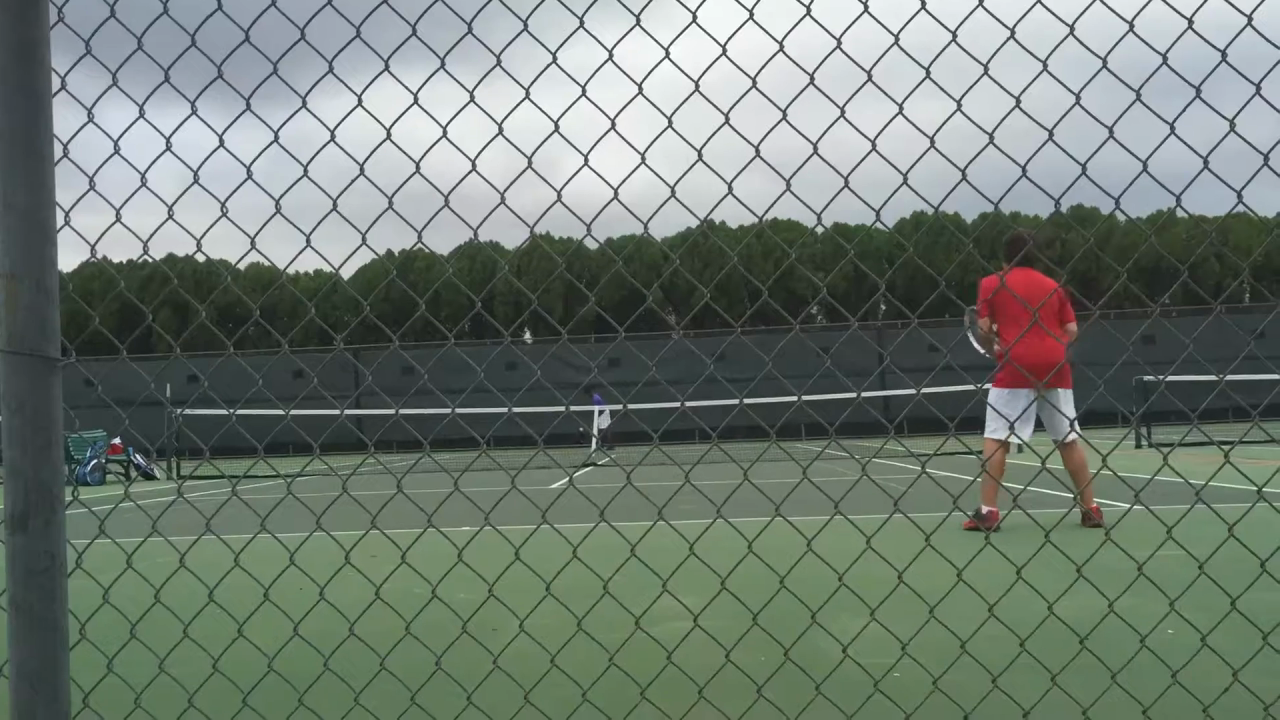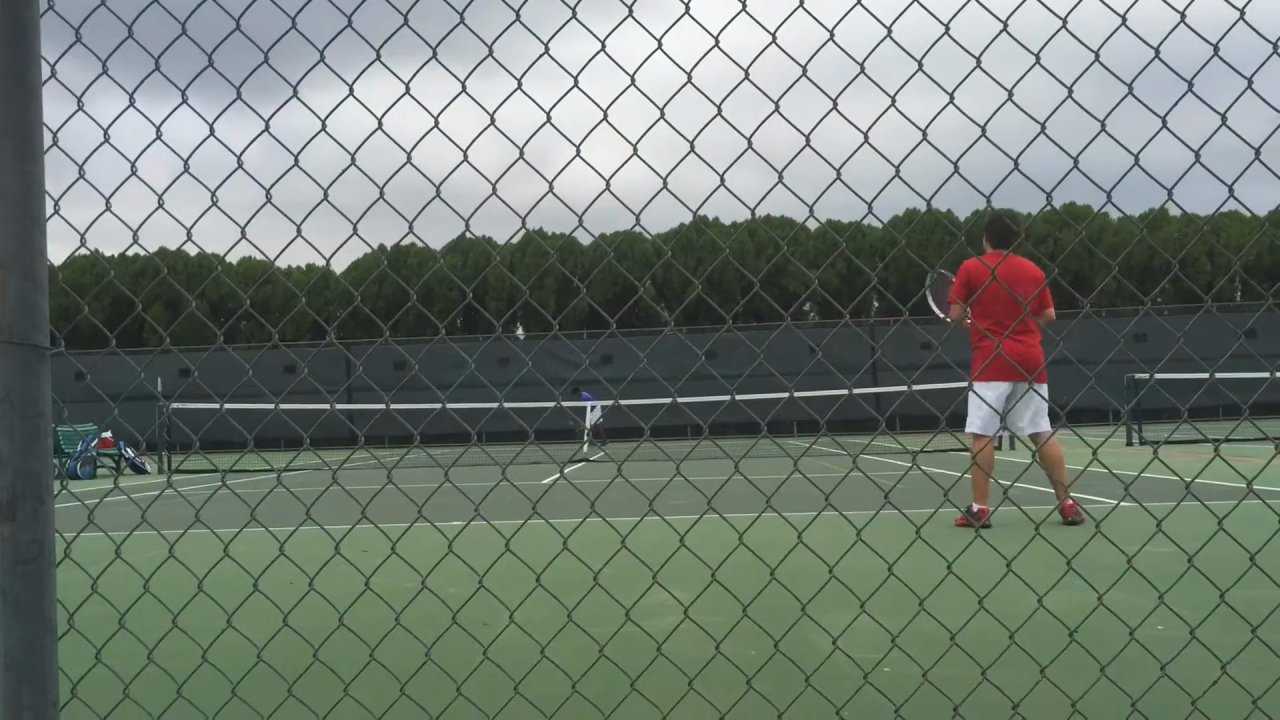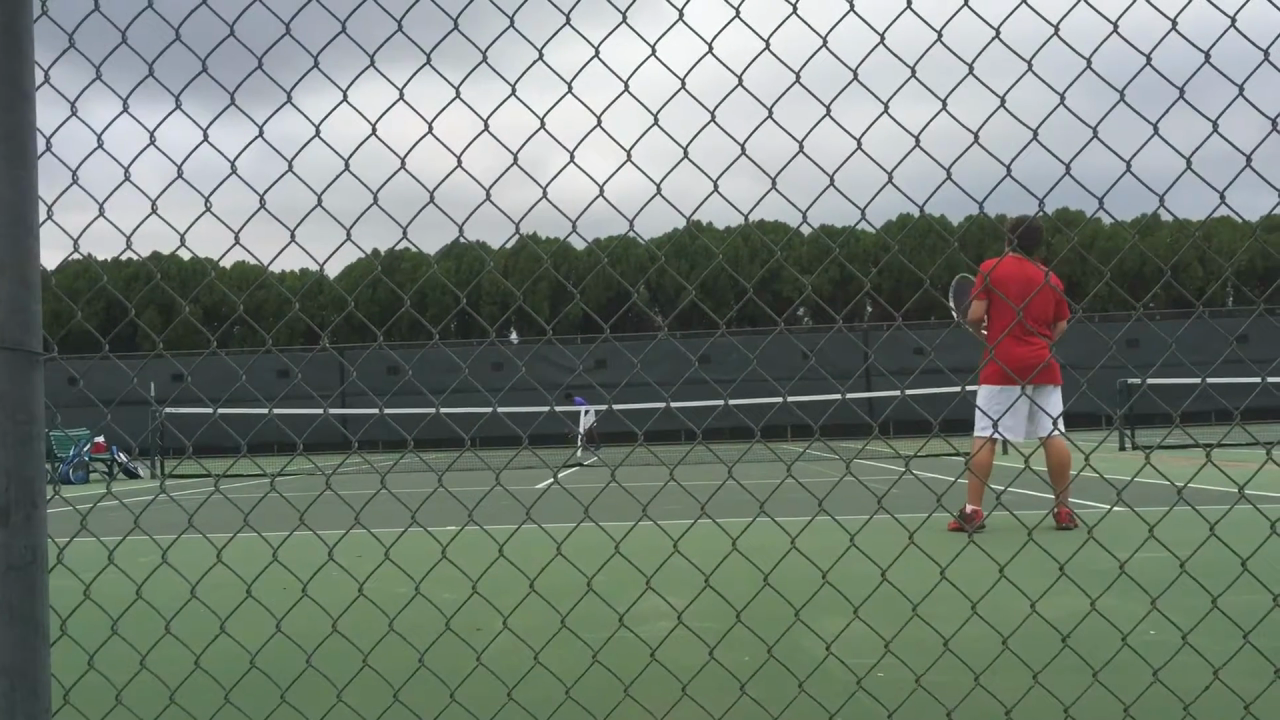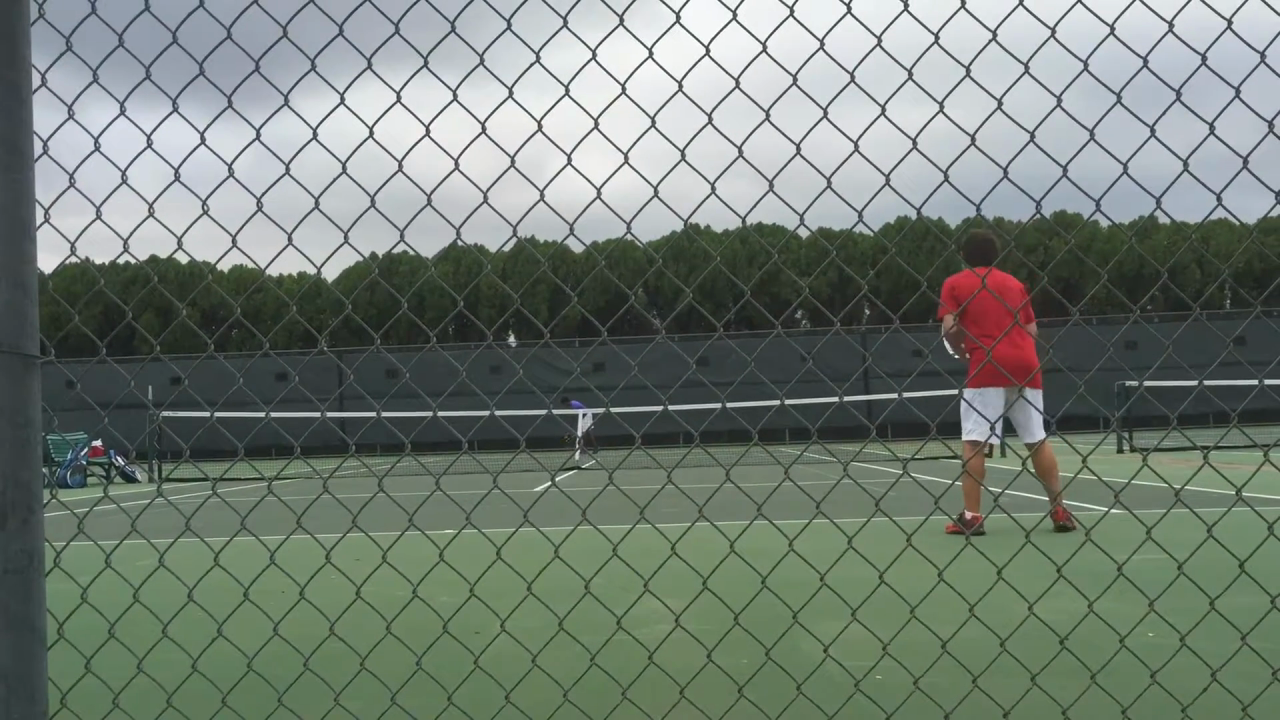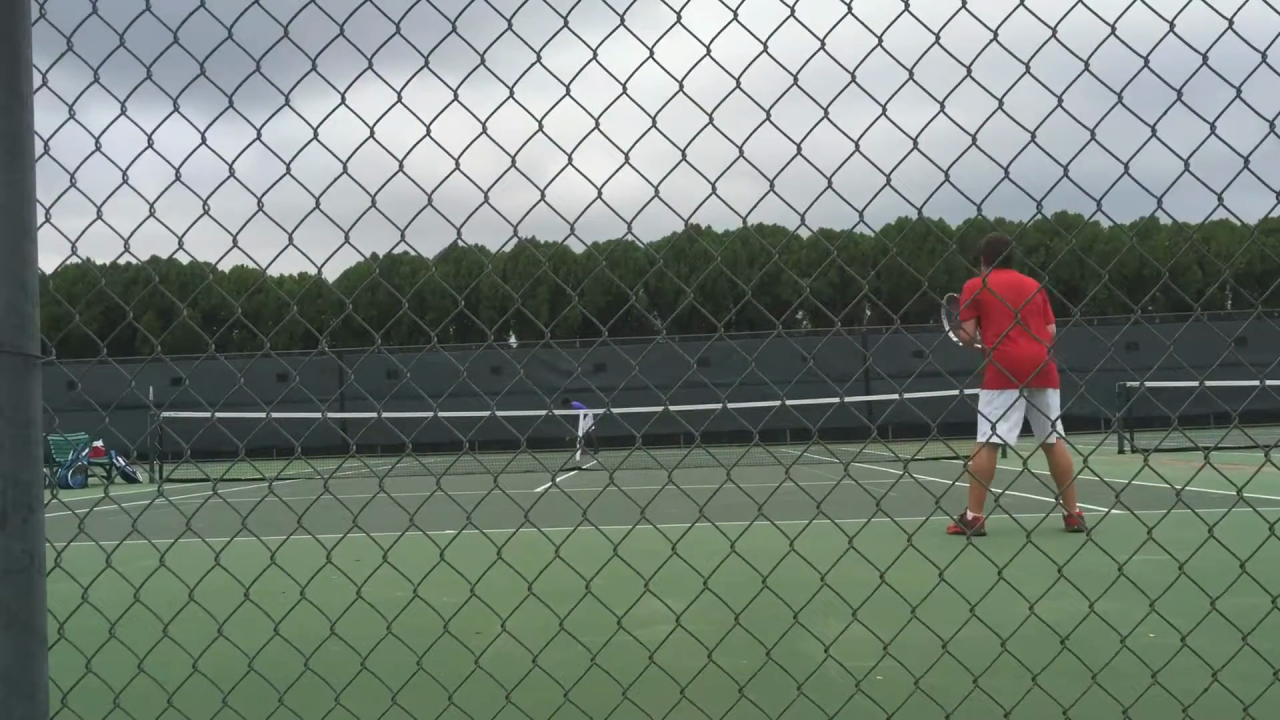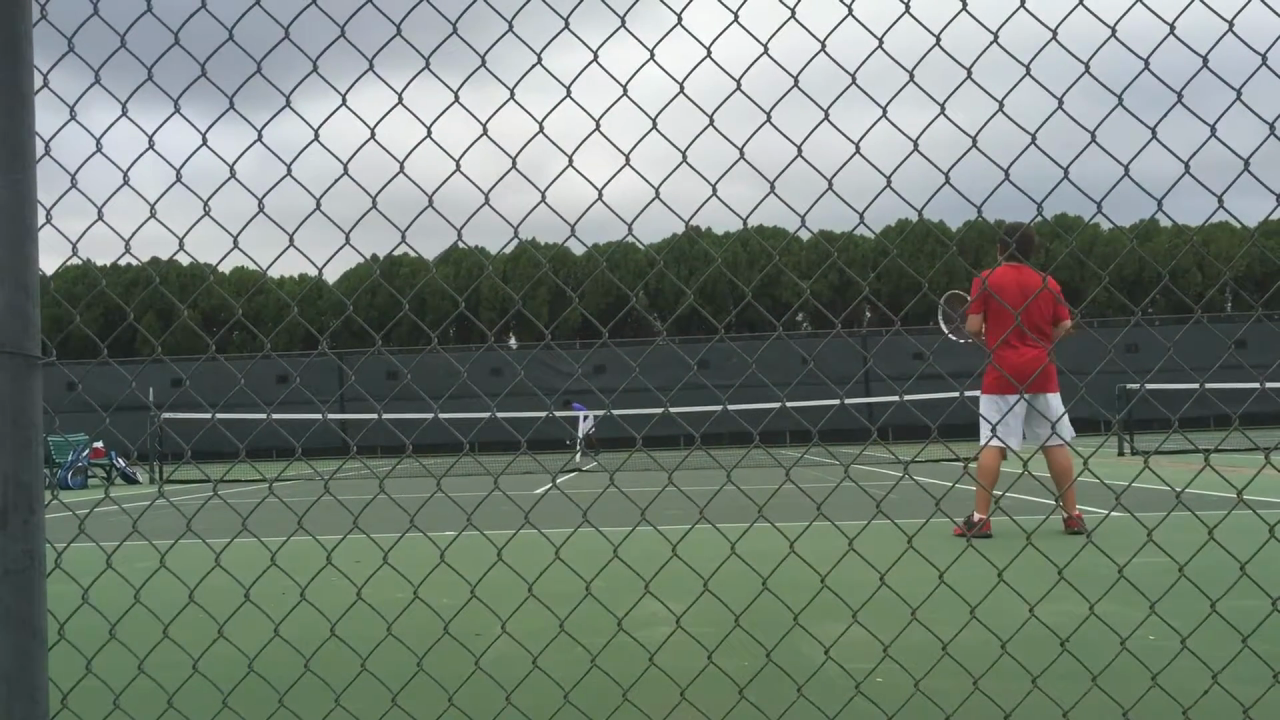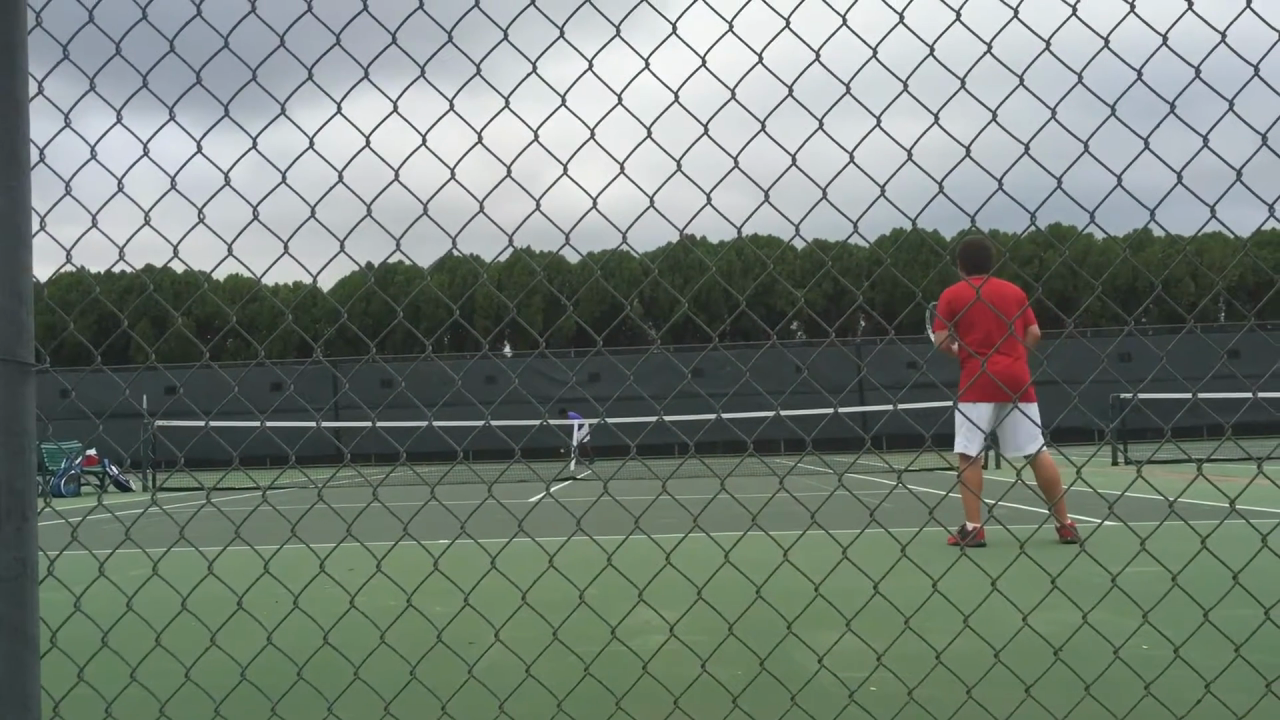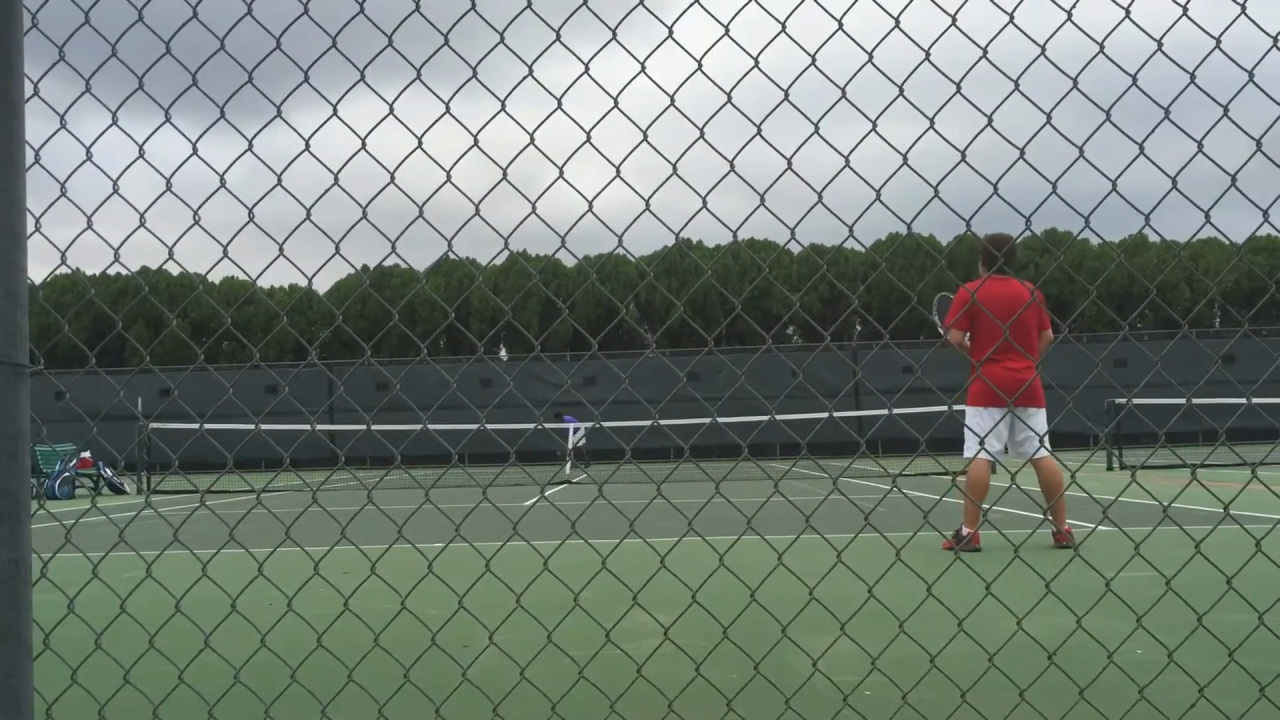
dt=0.5s
person 1, frame 1
left shoulder: (991, 283)
right shoulder: (1053, 285)
left elbow: (984, 330)
right elbow: (1072, 331)
left wrist: (996, 348)
left hip: (1016, 367)
right hip: (1055, 365)
left knee: (996, 438)
right knee: (1068, 439)
left ankle: (988, 512)
right ankle: (1090, 508)
person 1, frame 2
left shoulder: (972, 267)
right shoulder: (1034, 270)
left elbow: (956, 315)
right elbow: (1049, 315)
left wrist: (971, 321)
left hip: (992, 361)
right hip: (1031, 359)
left knee: (983, 434)
right knee: (1042, 432)
left ankle: (980, 508)
right ankle: (1067, 504)
person 1, frame 3
left shoulder: (990, 269)
right shoulder: (1050, 278)
left elbow: (974, 316)
right elbow: (1061, 327)
left wrist: (983, 330)
left hip: (1001, 366)
right hip: (1043, 366)
left knee: (985, 436)
right knee: (1053, 435)
left ankle: (973, 511)
right ankle: (1063, 510)
person 1, frame 4
left shoulder: (954, 283)
right shoulder: (1014, 283)
left elbow: (950, 327)
right elbow: (1032, 329)
left wrist: (961, 349)
left hip: (987, 368)
right hip: (1026, 365)
left knee: (974, 440)
right knee: (1037, 440)
left ankle: (972, 516)
right ankle: (1060, 510)
person 1, frame 5
left shoulder: (974, 286)
right shoulder: (1034, 285)
left elbow: (967, 334)
right elbow: (1051, 331)
left wrist: (977, 341)
left hip: (1004, 369)
right hip: (1043, 367)
left knee: (988, 441)
right knee: (1054, 440)
left ankle: (974, 516)
right ankle: (1072, 512)
person 1, frame 6
left shoulder: (984, 281)
right shoulder: (1047, 283)
left elbow: (973, 328)
right elbow: (1064, 328)
left hip: (1001, 374)
right hip: (1041, 373)
left knee: (992, 445)
right knee: (1055, 443)
left ankle: (981, 518)
right ankle: (1072, 515)
person 1, frame 7
left shoulder: (952, 295)
right shoulder: (1014, 291)
left elbow: (942, 343)
right elbow: (1034, 334)
left hip: (978, 383)
right hip: (1018, 380)
left knee: (969, 454)
right knee: (1037, 452)
left ankle: (973, 527)
right ankle: (1065, 523)
person 1, frame 8
left shoulder: (969, 293)
right shoulder: (1031, 292)
left elbow: (955, 339)
right elbow: (1047, 337)
left hip: (987, 386)
right hip: (1027, 385)
left knee: (979, 456)
right knee: (1042, 455)
left ankle: (970, 532)
right ankle: (1062, 529)
